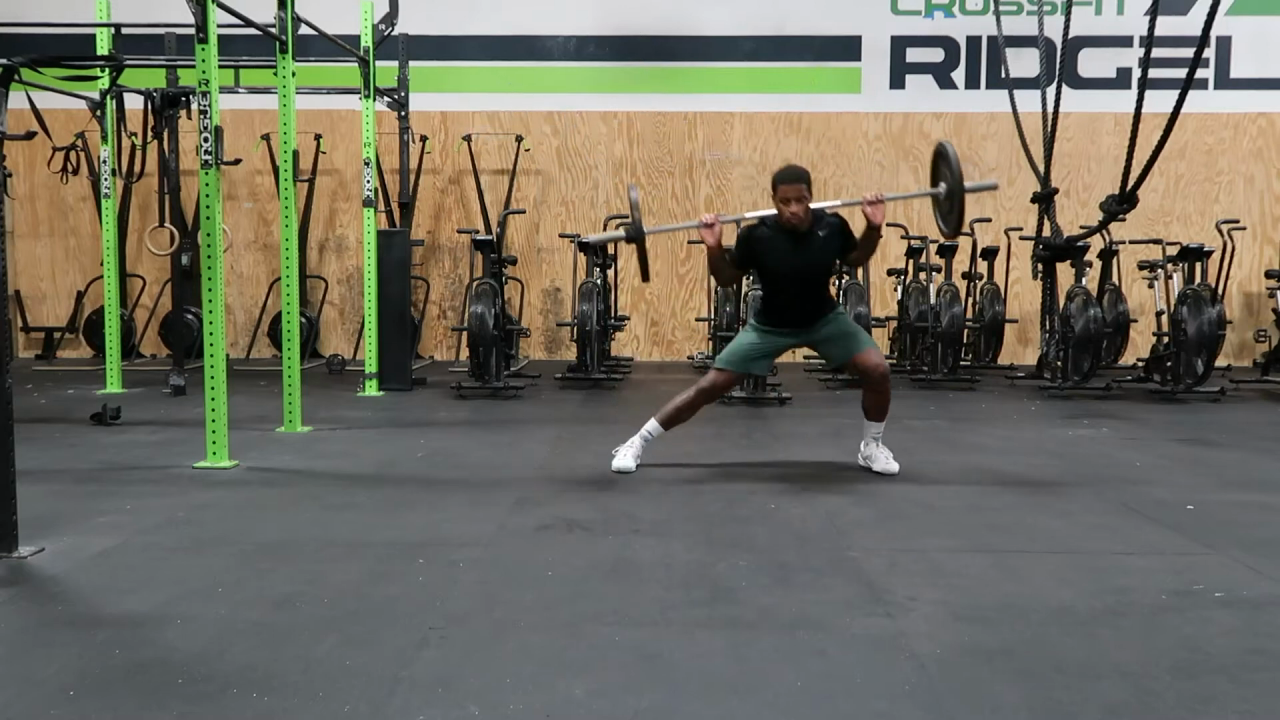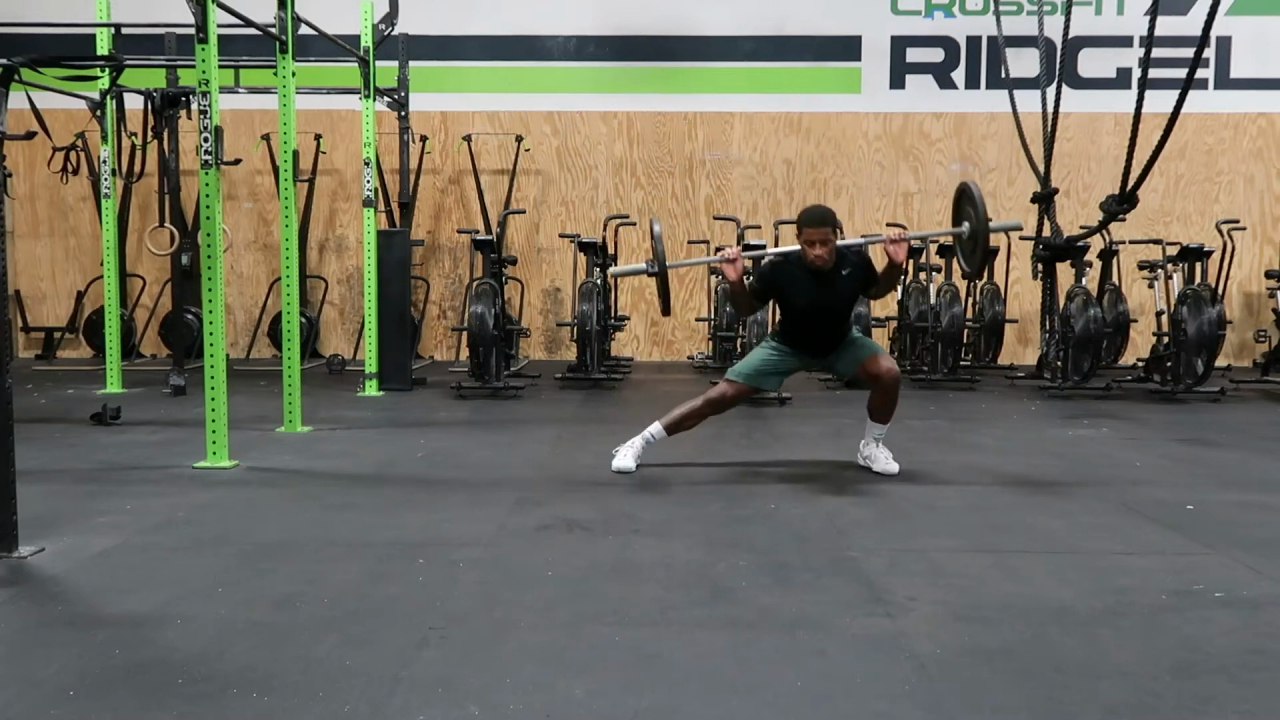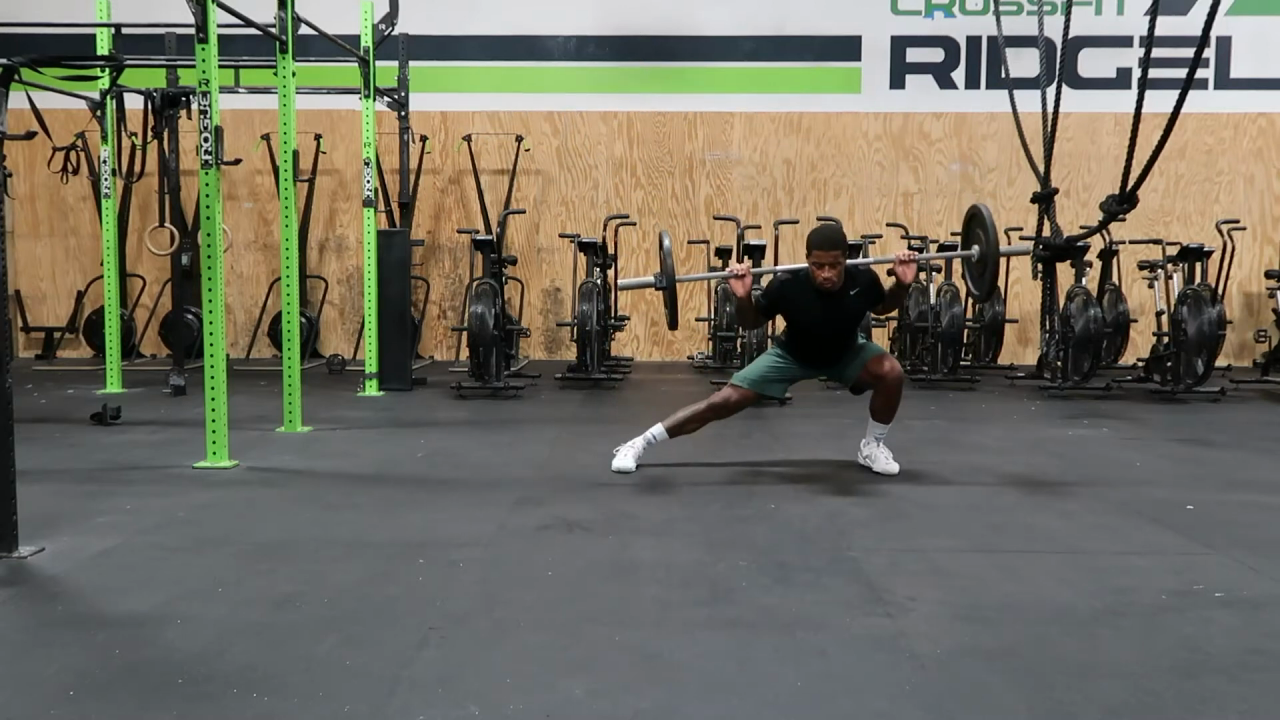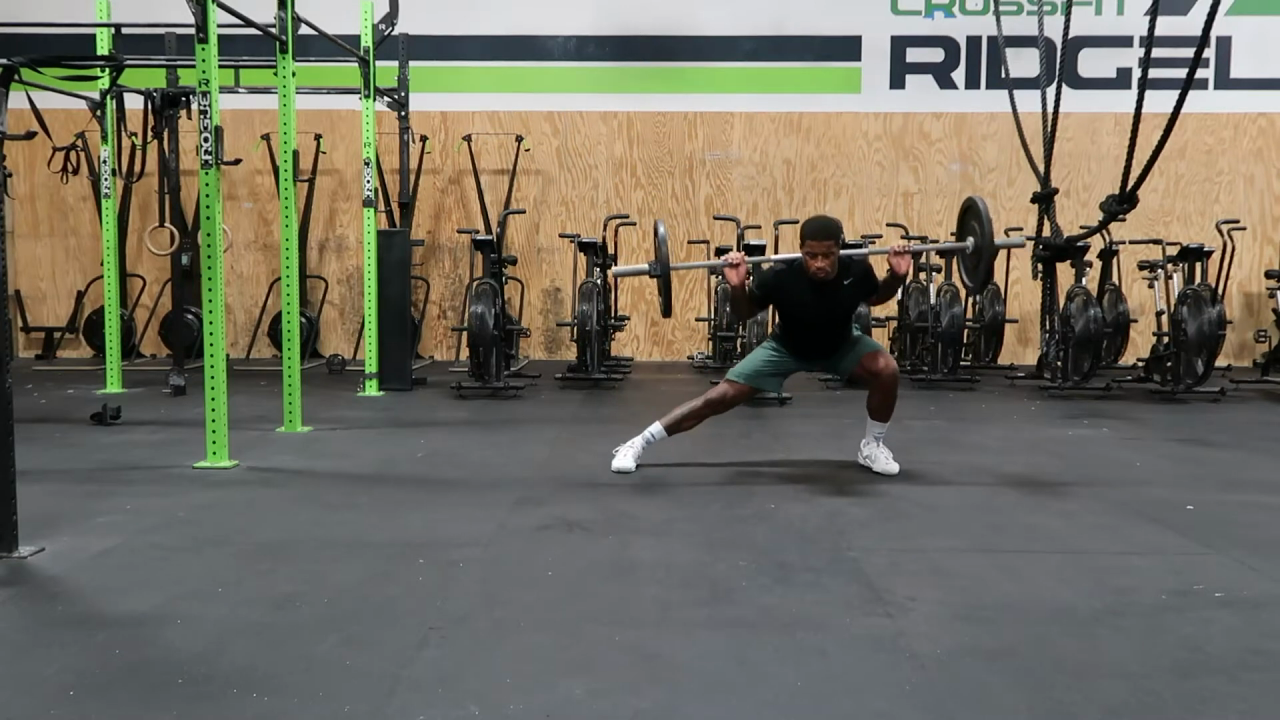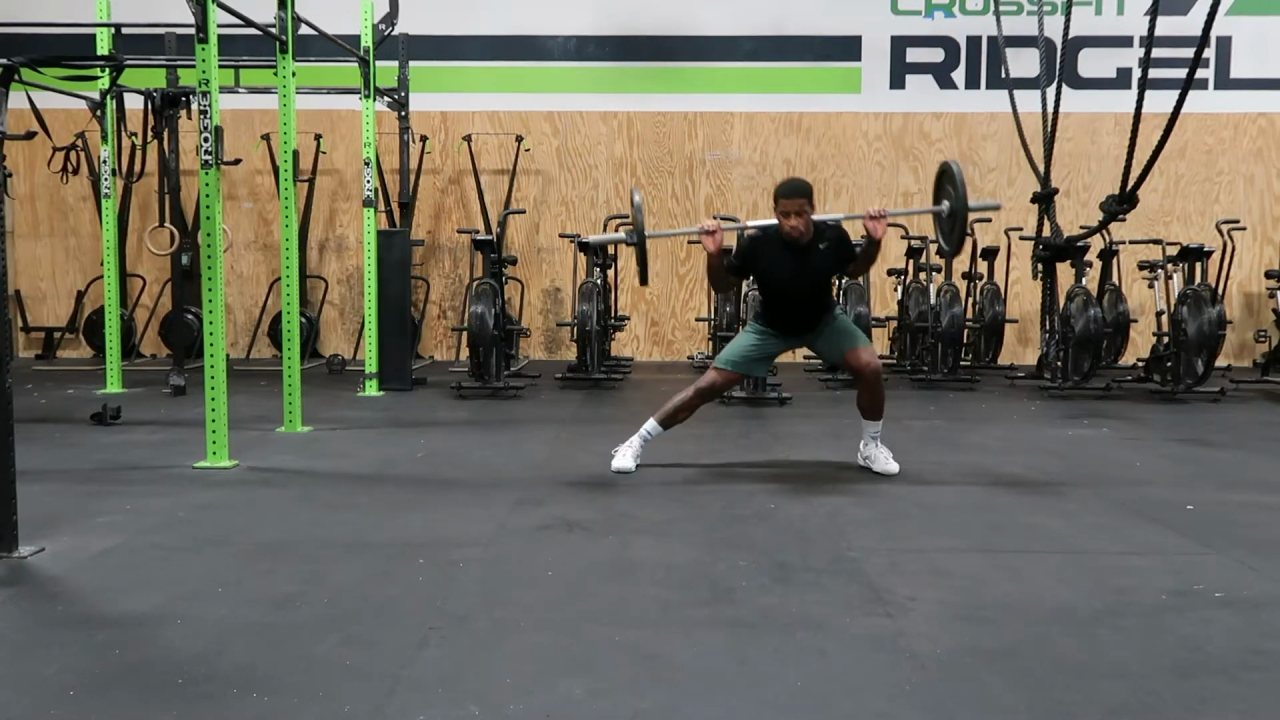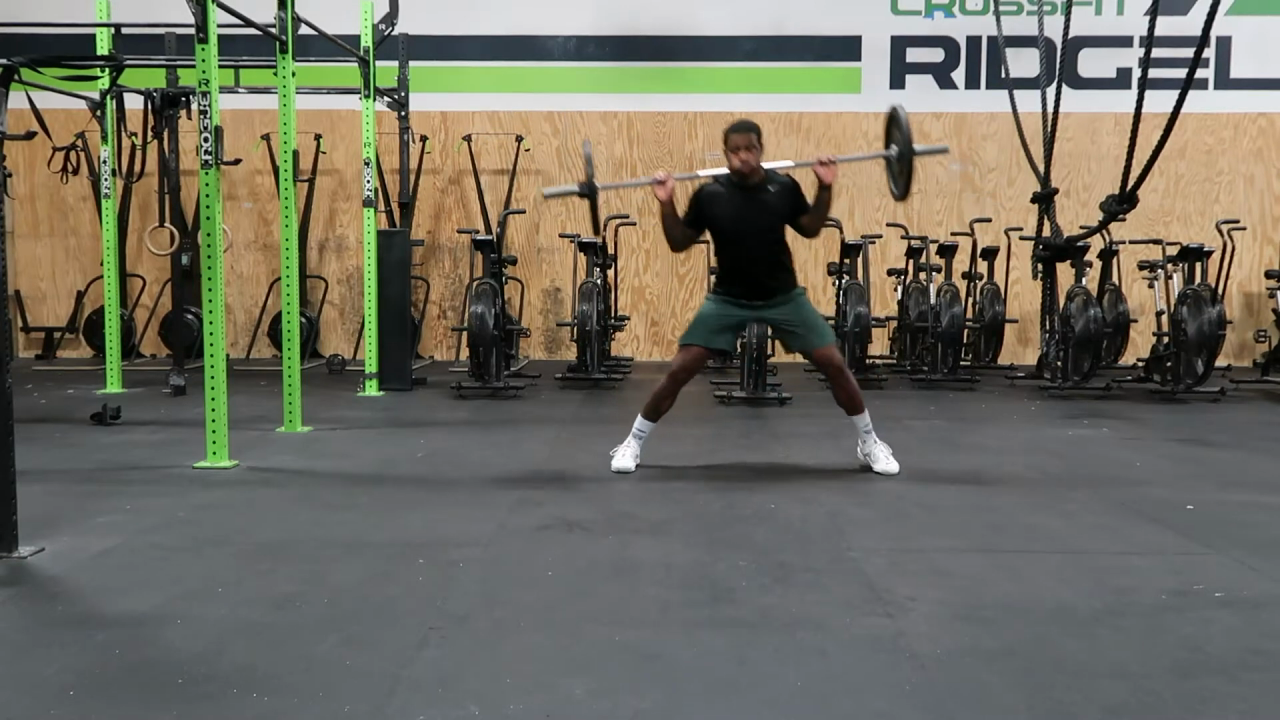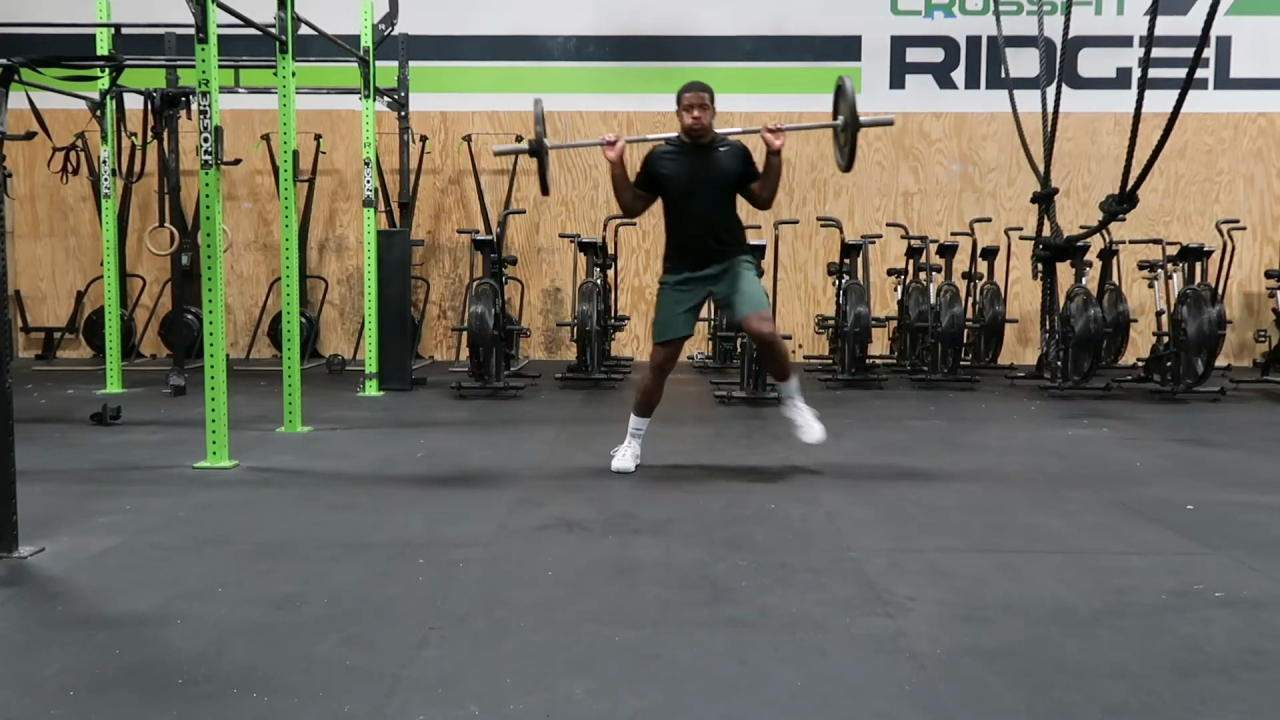
dt=0.2s
person 1, frame 1
left shoulder: (832, 225)
right shoulder: (758, 234)
left elbow: (857, 260)
right elbow: (727, 279)
left wrist: (874, 226)
right wrist: (713, 247)
left hip: (824, 320)
right hip: (771, 325)
left knee: (876, 371)
right knee: (711, 386)
left ankle: (871, 446)
right ankle: (636, 442)
person 1, frame 2
left shoulder: (855, 262)
right shoulder: (779, 269)
left elbow: (877, 292)
right elbow: (745, 309)
left wrist: (895, 265)
right wrist: (735, 280)
left hip: (841, 343)
right hip: (787, 347)
left knee: (887, 373)
right knee: (720, 396)
left ankle: (872, 446)
right ankle: (637, 444)
person 1, frame 3
left shoulder: (863, 280)
right shoulder: (787, 286)
left elbow: (883, 307)
right elbow: (751, 323)
left wrist: (903, 284)
right wrist: (742, 296)
left hip: (846, 353)
right hip: (792, 356)
left knee: (891, 373)
right knee: (723, 402)
left ankle: (872, 446)
right ankle: (637, 444)
person 1, frame 4
left shoulder: (857, 269)
right shoulder: (780, 276)
left elbow: (877, 298)
right elbow: (744, 313)
left wrist: (897, 275)
right wrist: (737, 286)
left hip: (841, 343)
right hip: (787, 347)
left knee: (886, 370)
right knee: (720, 396)
left ankle: (872, 447)
right ankle: (637, 444)
person 1, frame 5
left shoulder: (833, 235)
right shoulder: (756, 245)
left elbow: (856, 270)
right elbow: (723, 286)
left wrist: (874, 241)
right wrist: (714, 253)
left hip: (823, 319)
right hip: (768, 327)
left knee: (869, 368)
right knee: (709, 386)
left ankle: (871, 447)
right ankle: (635, 443)
person 1, frame 6
left shoulder: (783, 185)
right shoulder: (709, 194)
left elbow: (810, 229)
right elbow: (678, 244)
left wrist: (825, 187)
right wrist: (666, 205)
left hip: (782, 294)
right hip: (727, 299)
left knee: (832, 363)
right knee: (682, 368)
left ankle: (869, 442)
right ankle: (632, 443)
person 1, frame 7
left shoulder: (734, 151)
right shoulder: (660, 157)
left elbow: (764, 201)
right elbow: (631, 208)
left wrist: (774, 154)
right wrist: (616, 164)
left hip: (733, 264)
right hip: (680, 272)
left knee: (764, 333)
right knee: (661, 358)
left ankle: (795, 403)
right ankle: (632, 442)
